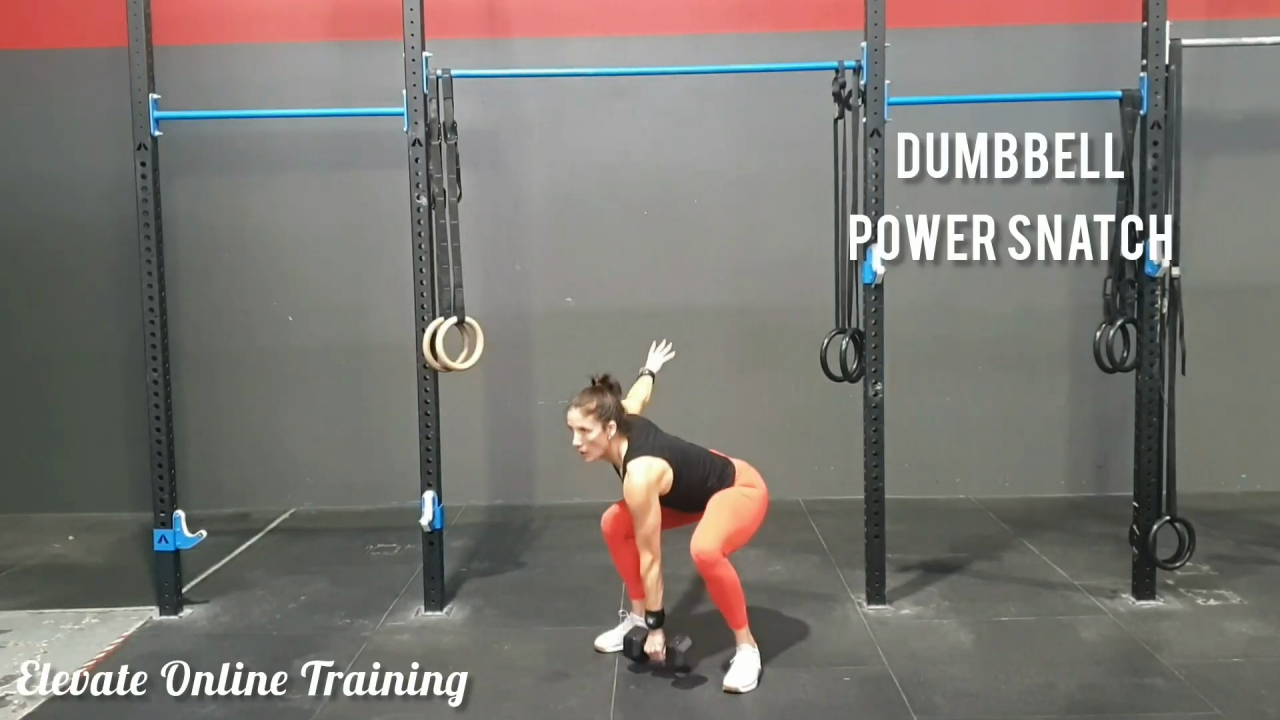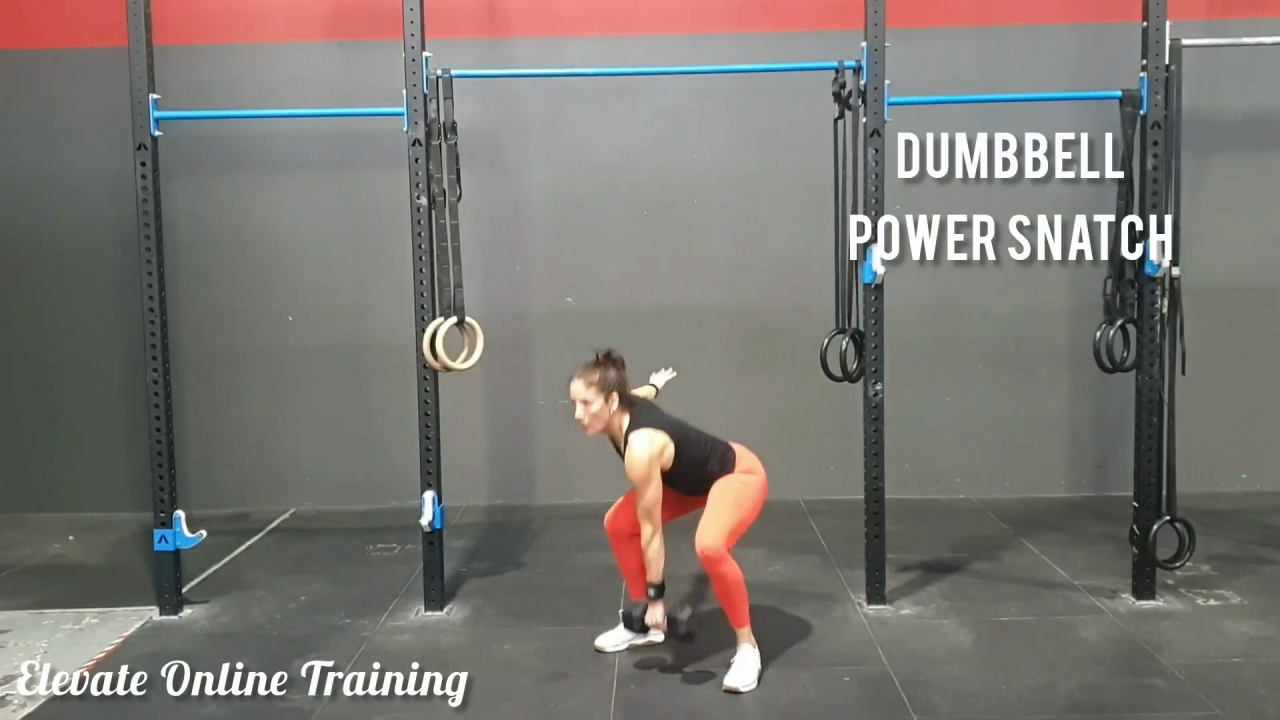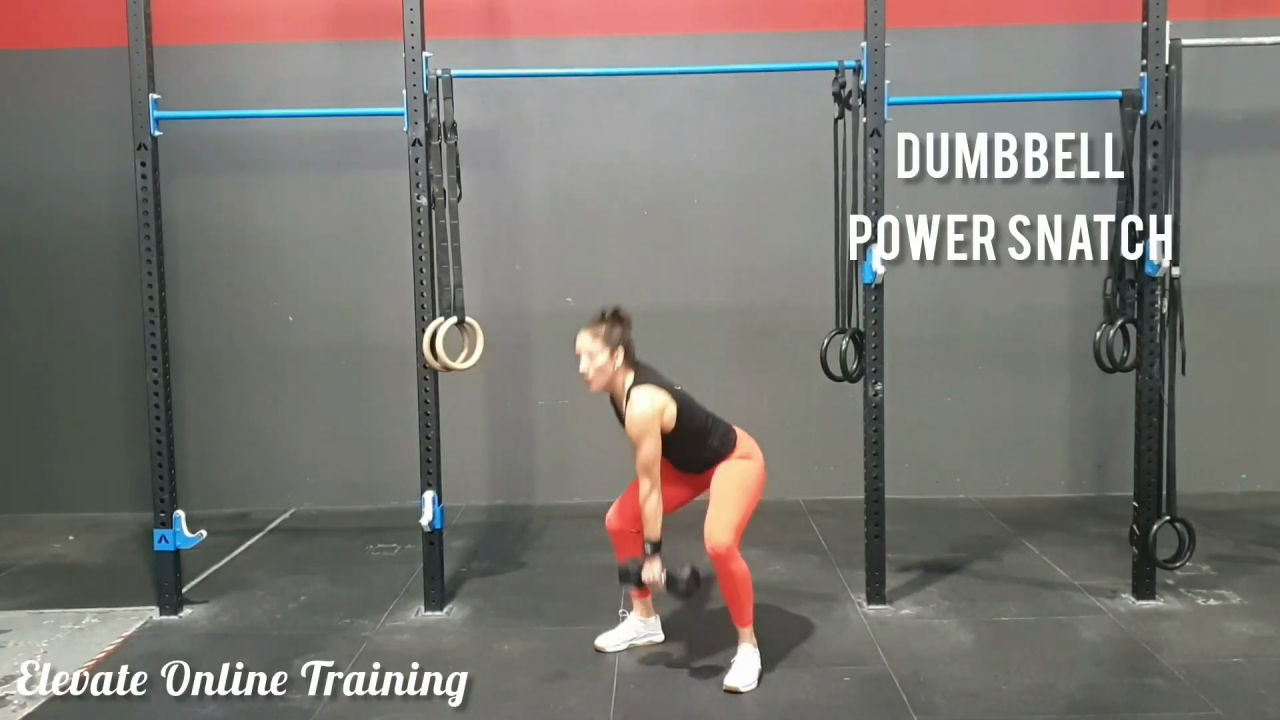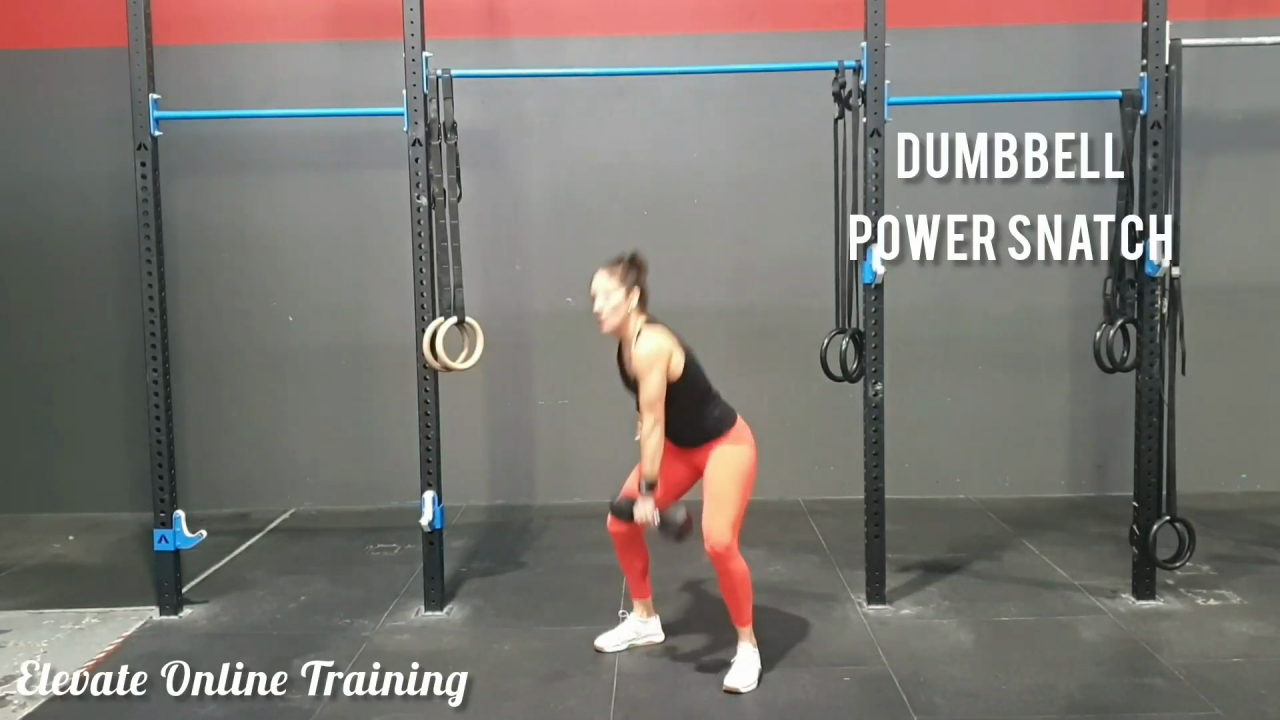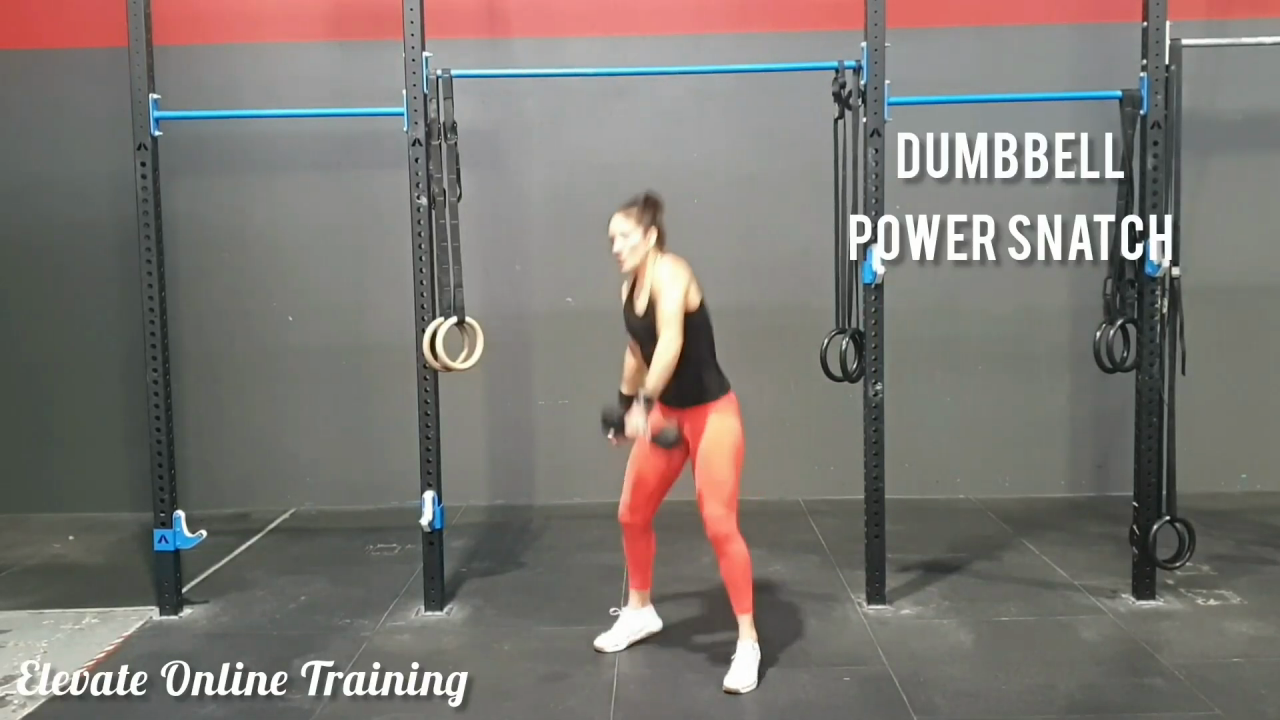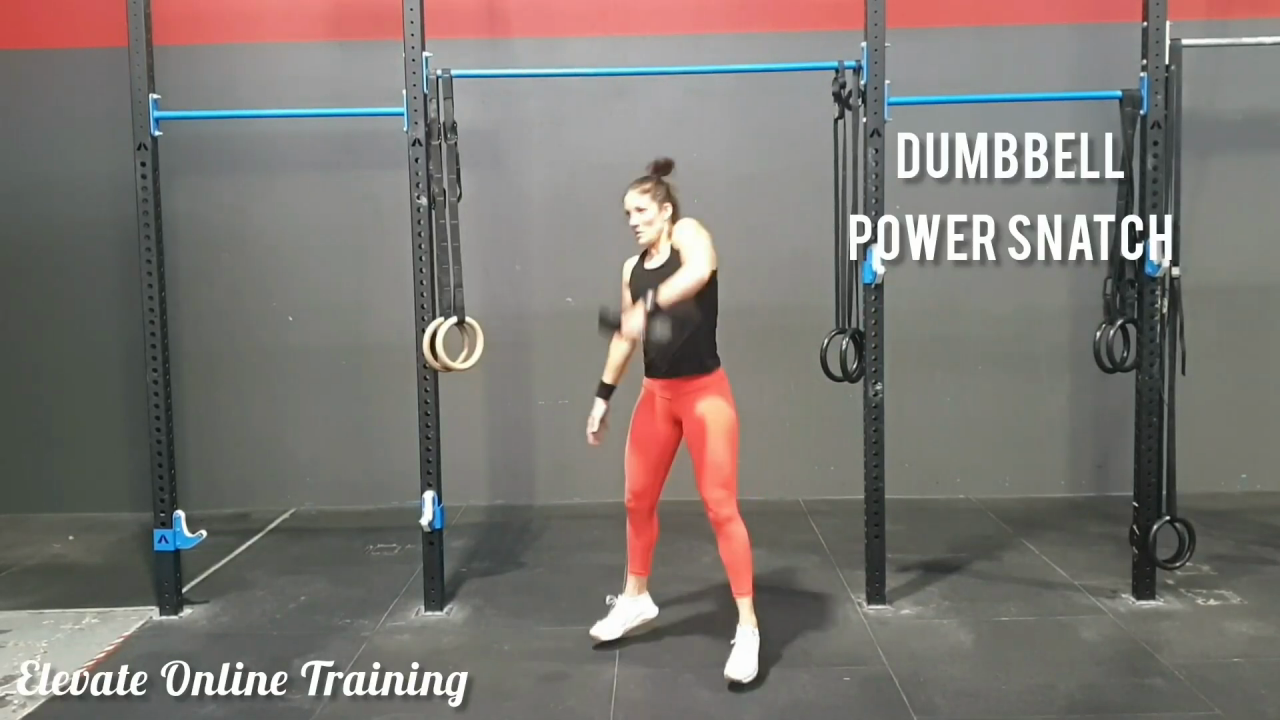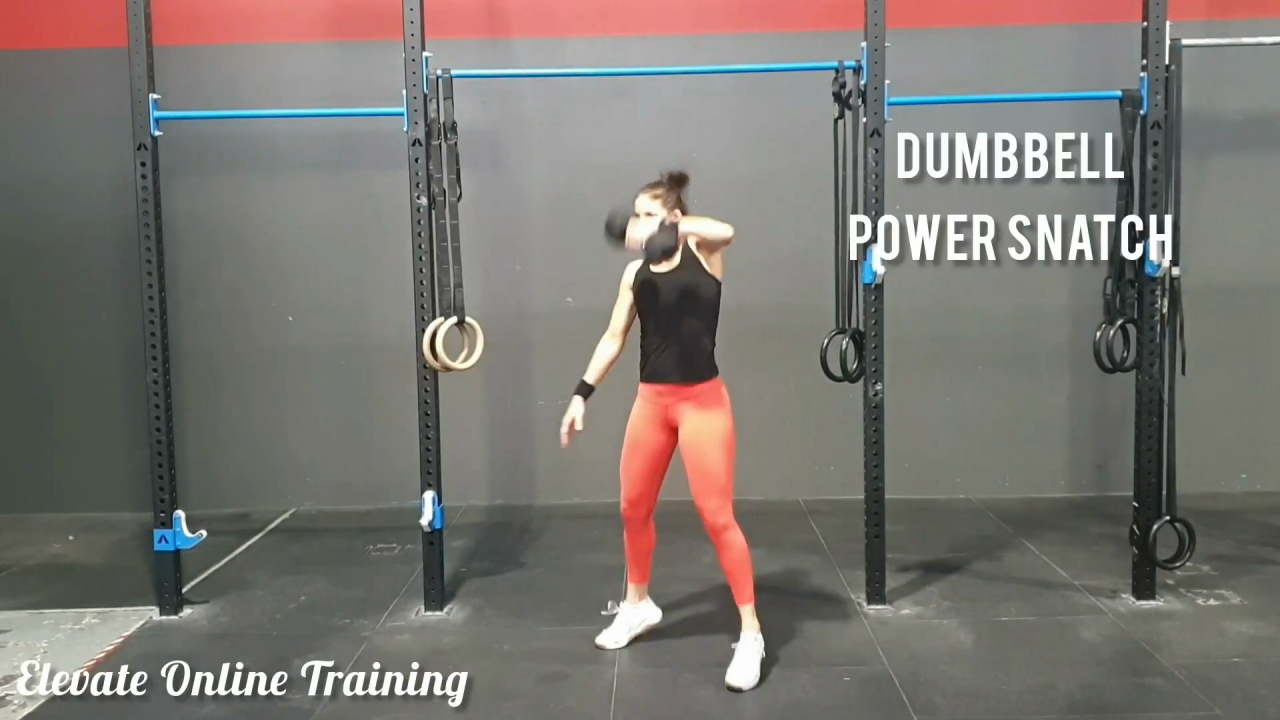
dt=0.1s
person 1, frame 1
left shoulder: (640, 472)
right shoulder: (623, 421)
left elbow: (651, 558)
right elbow: (638, 398)
left wrist: (656, 631)
right wrist: (650, 369)
left hip: (742, 490)
right hip: (702, 487)
left knee: (705, 550)
right knee: (614, 525)
left ankle: (747, 648)
right ankle: (638, 617)
person 1, frame 2
left shoulder: (641, 448)
right shoulder: (624, 410)
left elbow: (652, 532)
right elbow: (642, 392)
left wrist: (657, 598)
right wrist: (655, 384)
left hip: (740, 477)
right hip: (698, 476)
left knee: (710, 547)
right knee: (617, 524)
left ankle: (747, 649)
right ankle: (645, 624)
person 1, frame 3
left shoulder: (643, 404)
right shoulder: (624, 383)
left elbow: (650, 487)
left wrist: (653, 556)
left hip: (735, 460)
right hip: (686, 465)
left knee: (719, 543)
right knee: (618, 522)
left ankle: (748, 648)
right ankle: (643, 620)
person 1, frame 4
left shoulder: (650, 344)
right shoulder: (628, 339)
left elbow: (653, 424)
left wrist: (649, 494)
left hip: (726, 443)
right hip: (680, 444)
left knee: (718, 542)
right knee: (621, 524)
left ankle: (748, 647)
right ankle: (644, 618)
person 1, frame 5
left shoulder: (670, 272)
right shoulder: (630, 287)
left elbow: (668, 351)
left wrist: (641, 411)
right wrist: (630, 407)
left hip: (712, 414)
right hip: (664, 415)
left knee: (719, 525)
right knee: (631, 515)
left ankle: (748, 643)
right ankle: (639, 612)
person 1, frame 6
left shoulder: (690, 234)
right shoulder: (633, 265)
left elbow: (698, 272)
right elbow: (622, 337)
left wrist: (649, 305)
right wrist: (602, 397)
left hip: (704, 393)
right hip: (657, 393)
left knee: (720, 506)
right knee: (638, 499)
left ankle: (747, 628)
right ankle: (636, 597)
person 1, frame 7
left shoulder: (703, 257)
right shoulder: (635, 272)
left elbow: (722, 233)
right elbow: (613, 339)
left wrist: (667, 224)
right wrist: (581, 396)
left hip: (702, 403)
right hip: (653, 402)
left knee: (716, 518)
right knee: (633, 507)
left ankle: (750, 637)
right ankle: (638, 605)
